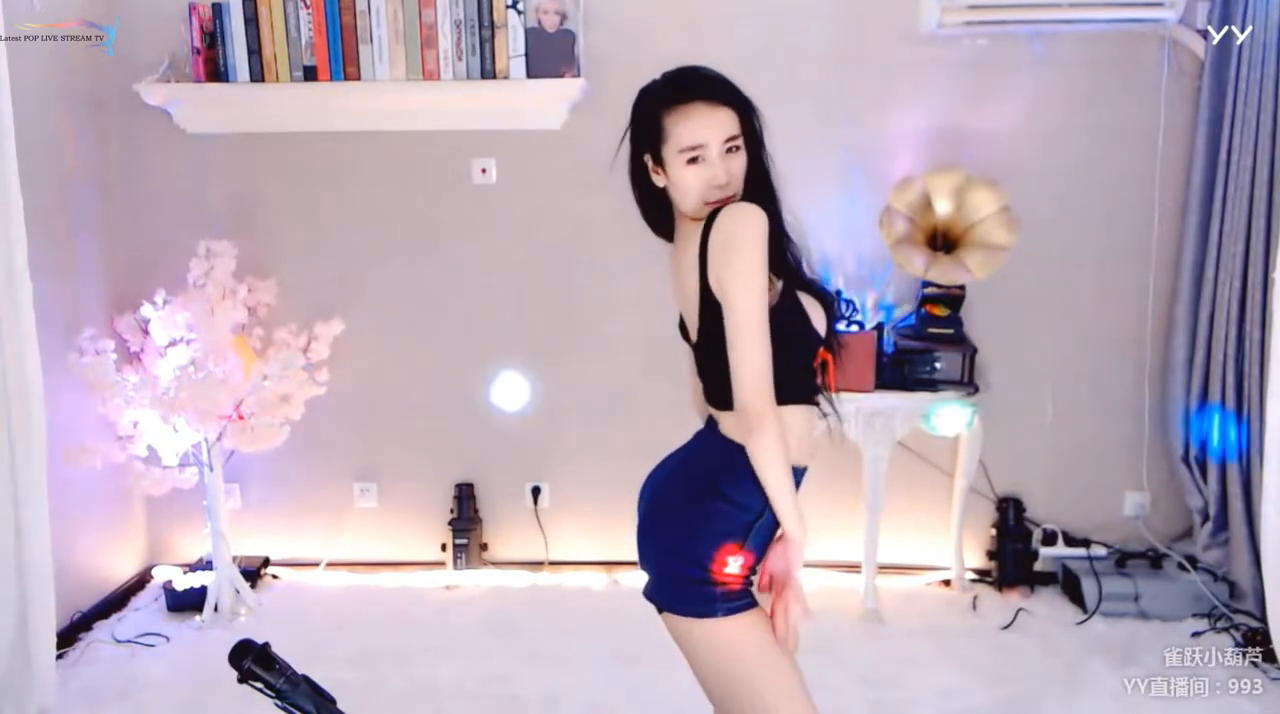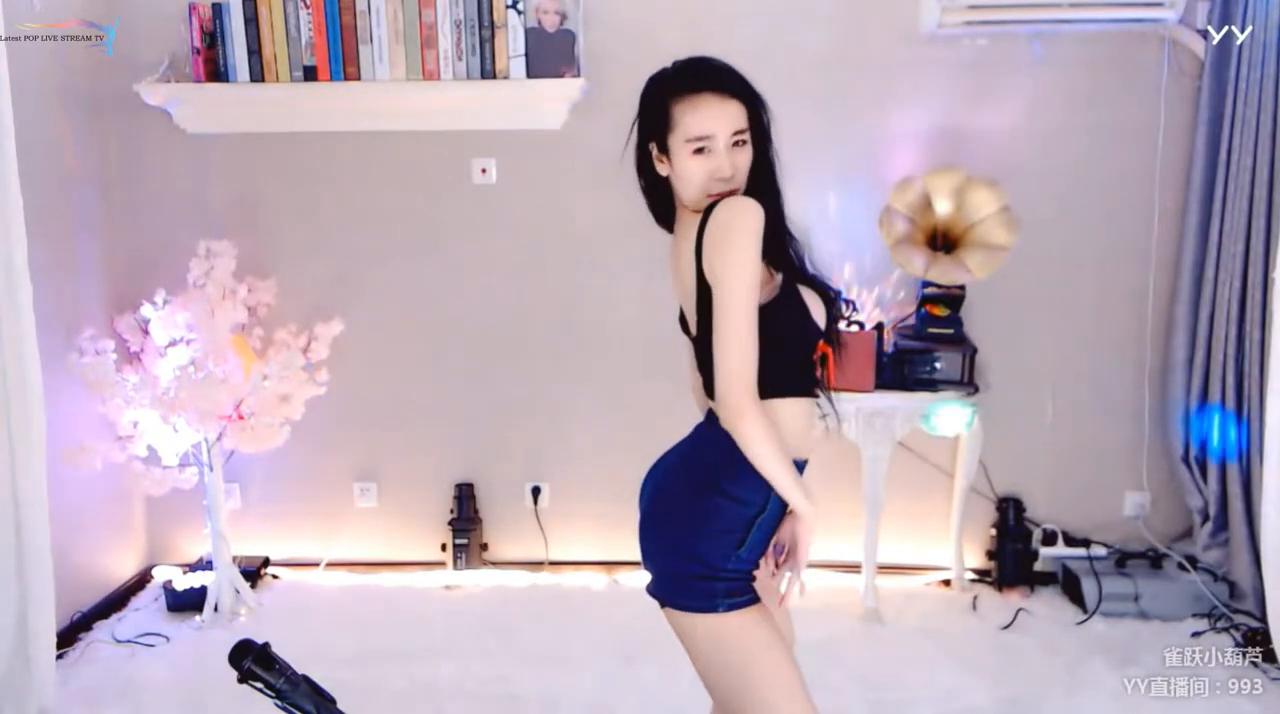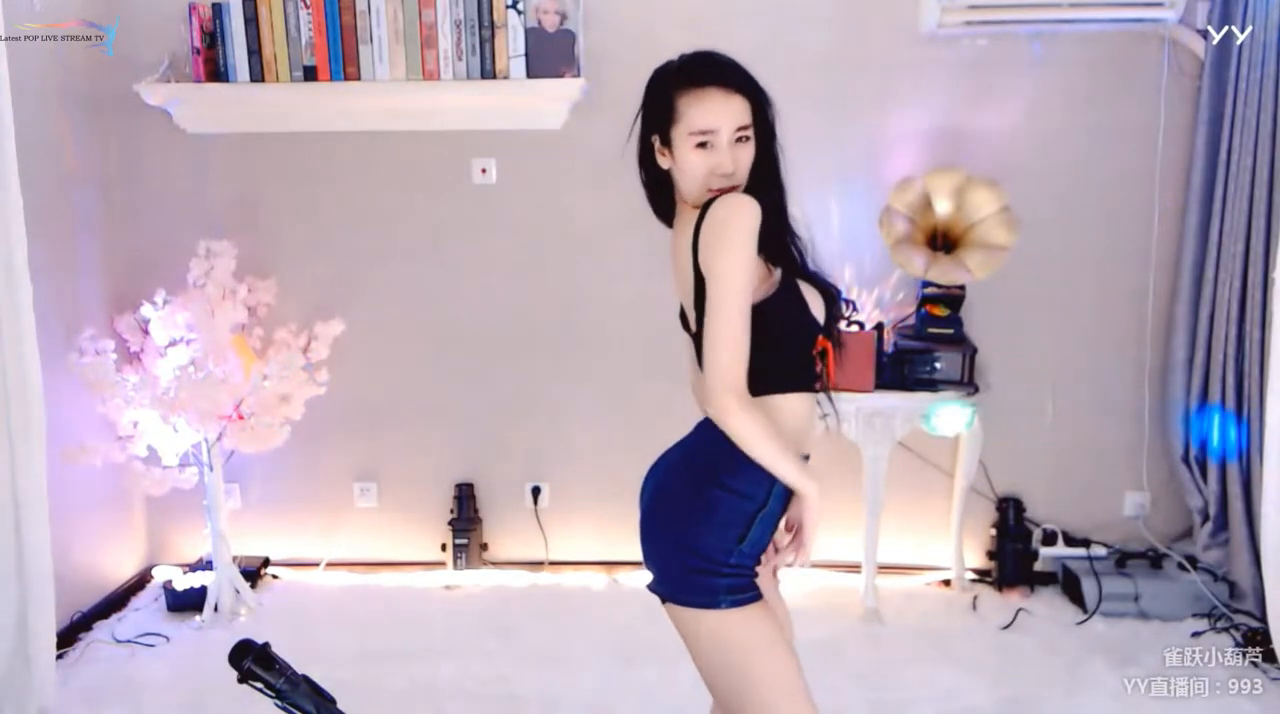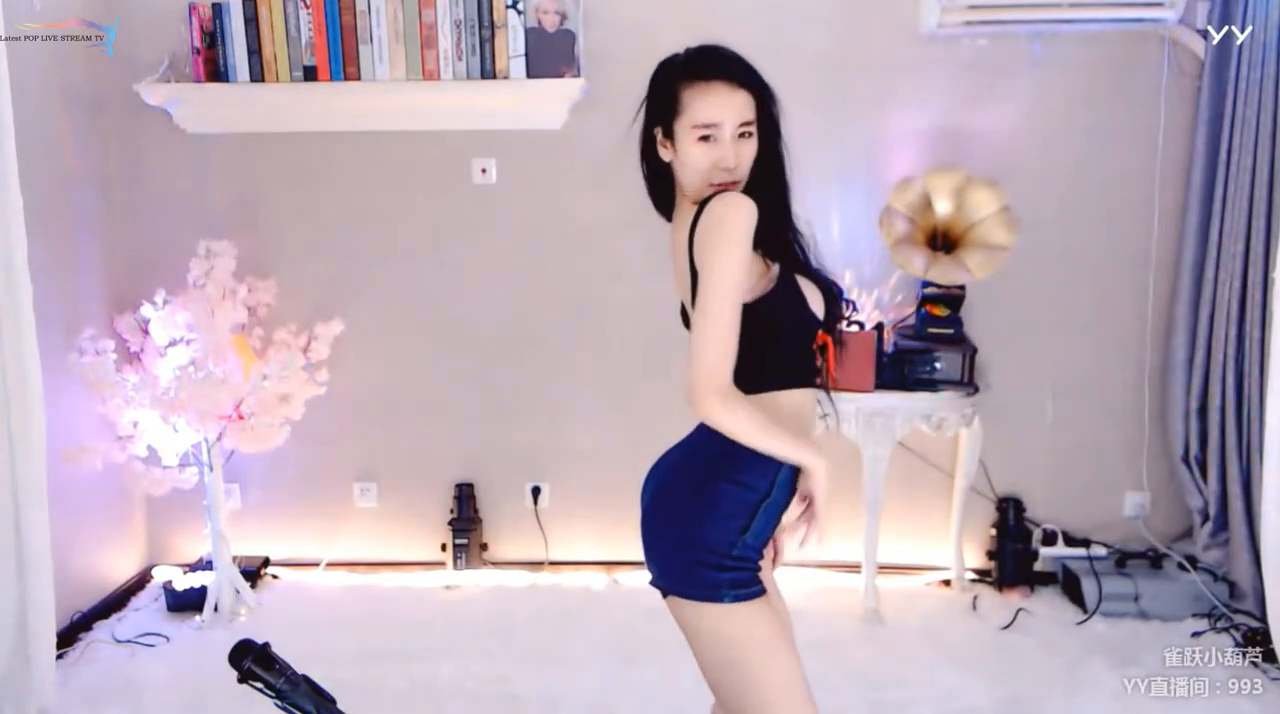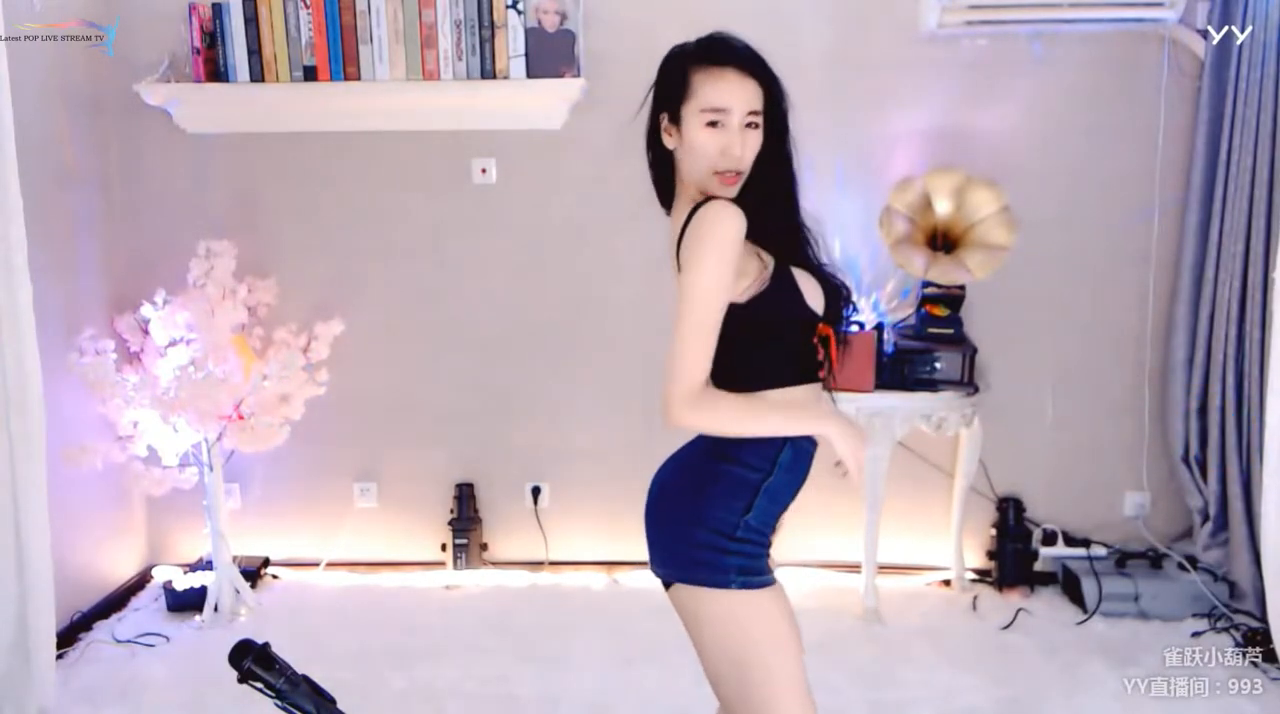
dt=0.1s
person 1, frame 1
left shoulder: (692, 246)
right shoulder: (742, 223)
right elbow: (757, 407)
right wrist: (793, 533)
left hip: (701, 501)
right hip: (709, 529)
person 1, frame 2
left shoulder: (695, 235)
right shoulder: (739, 218)
right elbow: (738, 402)
left wrist: (775, 510)
right wrist: (803, 507)
left hip: (707, 497)
right hip: (709, 522)
person 1, frame 3
left shoulder: (695, 230)
right shoulder: (736, 214)
right elbow: (728, 396)
left wrist: (777, 496)
right wrist: (807, 487)
left hip: (712, 498)
right hip: (711, 519)
person 1, frame 4
left shoulder: (705, 226)
right shoulder: (733, 217)
right elbow: (711, 397)
right wrist: (813, 464)
left hip: (716, 504)
right hip: (712, 522)
person 1, frame 5
left shoulder: (706, 220)
right shoulder: (719, 221)
right elbow: (688, 403)
right wrist: (823, 422)
left hip: (720, 500)
right hip: (716, 516)
